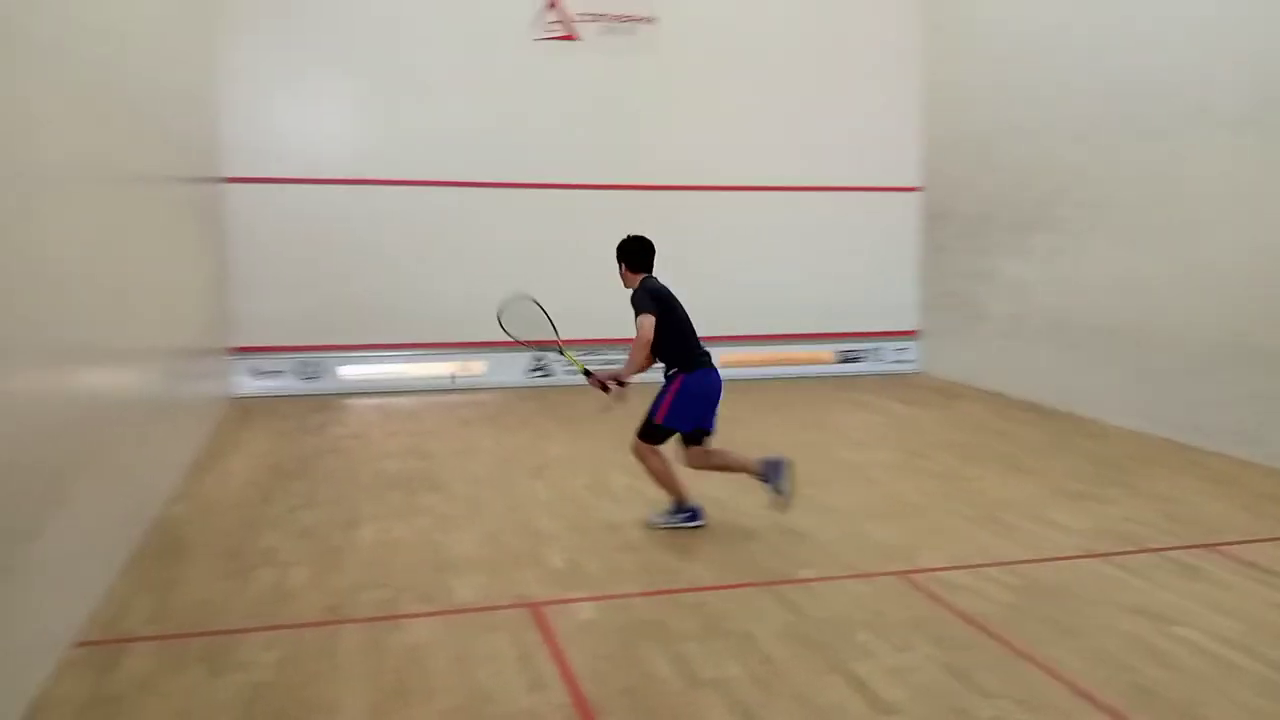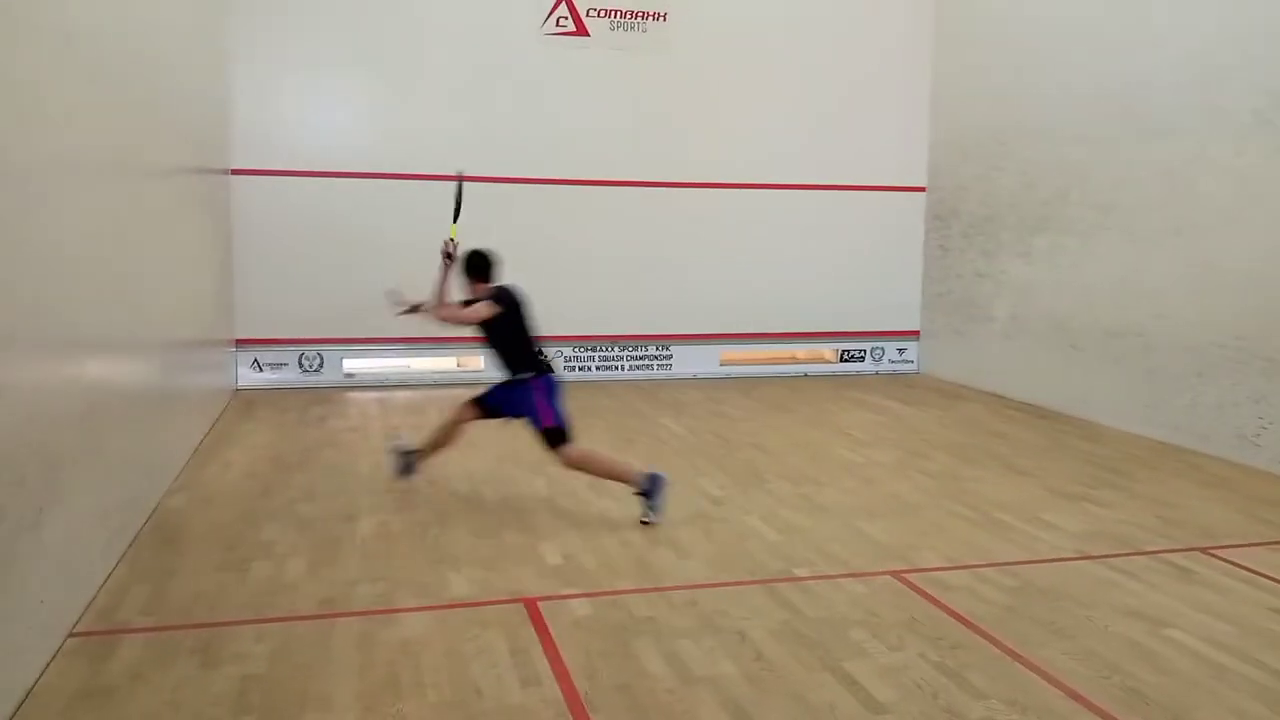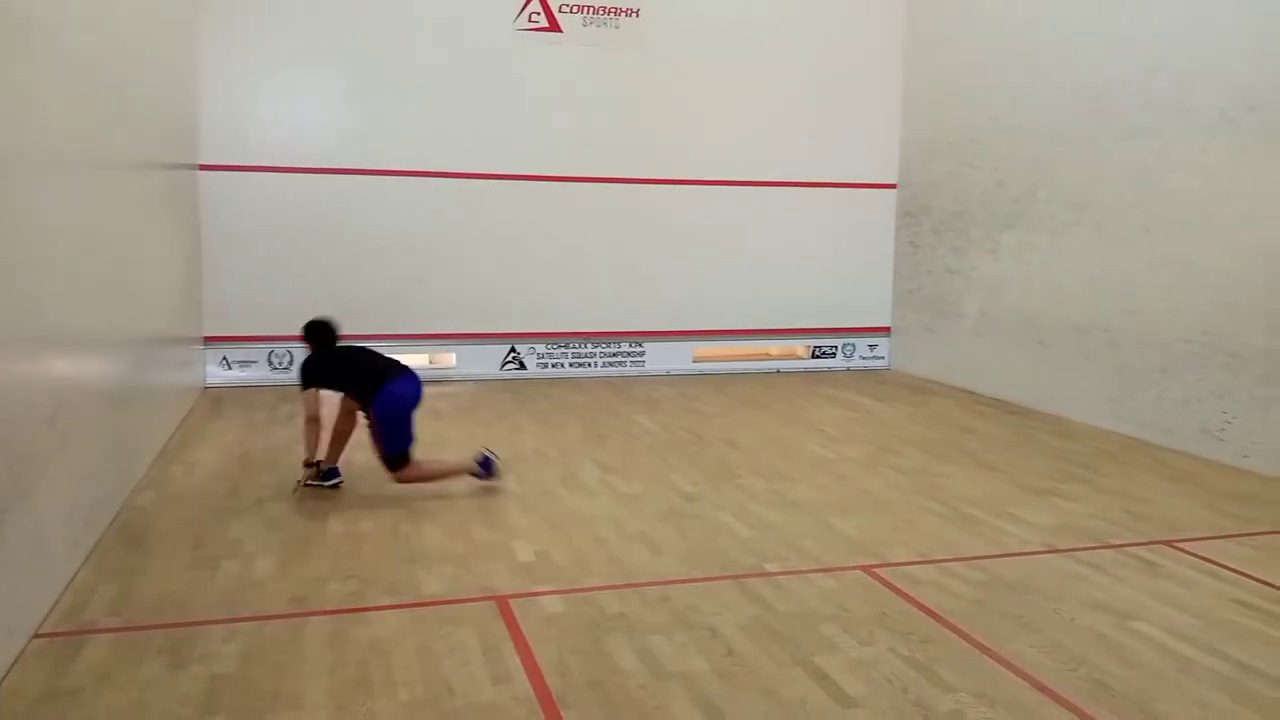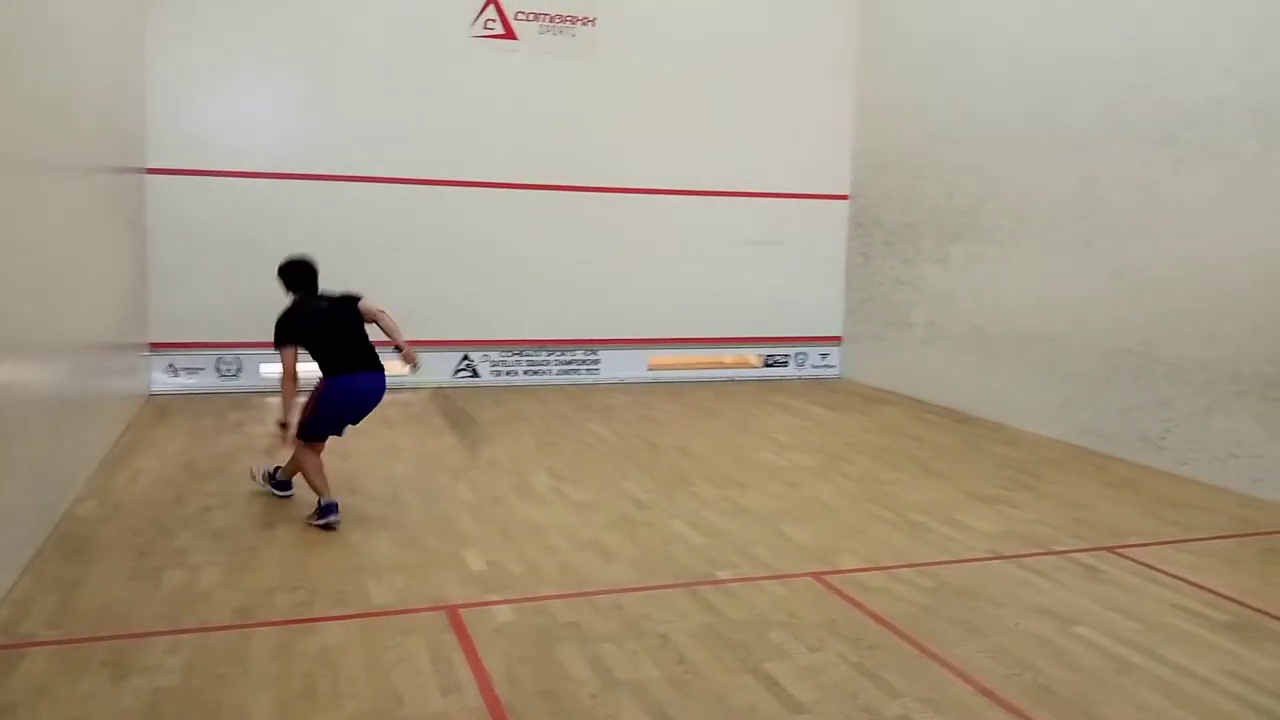
dt=0.3s
person 1, frame 1
left shoulder: (643, 294)
right shoulder: (655, 291)
left elbow: (644, 339)
right elbow: (651, 355)
left wrist: (621, 375)
right wrist: (614, 374)
left hip: (689, 378)
right hip: (703, 376)
left knee: (644, 447)
right knee: (696, 455)
left ankle: (687, 509)
right ankle: (766, 468)
person 1, frame 2
left shoulder: (503, 295)
right shoulder: (478, 304)
left elbow: (459, 316)
right elbow: (442, 309)
left wrist: (425, 308)
right wrist: (446, 266)
left hip: (534, 383)
right hip: (517, 384)
left knee: (566, 453)
right knee: (462, 414)
left ankle: (646, 483)
right ankle: (415, 456)
person 1, frame 3
left shoulder: (311, 365)
right shoulder: (350, 353)
left elbow: (312, 418)
left wrist: (309, 460)
left hip: (389, 398)
right hip: (409, 382)
left knee: (401, 472)
right knee: (349, 402)
left ankle: (477, 465)
right ankle: (328, 469)
person 1, frame 4
left shoulder: (289, 320)
right shoulder: (345, 301)
left elbow: (289, 374)
right elbow: (378, 313)
left wrist: (285, 420)
right wrist: (402, 346)
left hip: (342, 383)
right hip: (376, 381)
left knee: (303, 444)
right knee: (316, 432)
left ankle: (327, 505)
right ankle: (282, 478)
